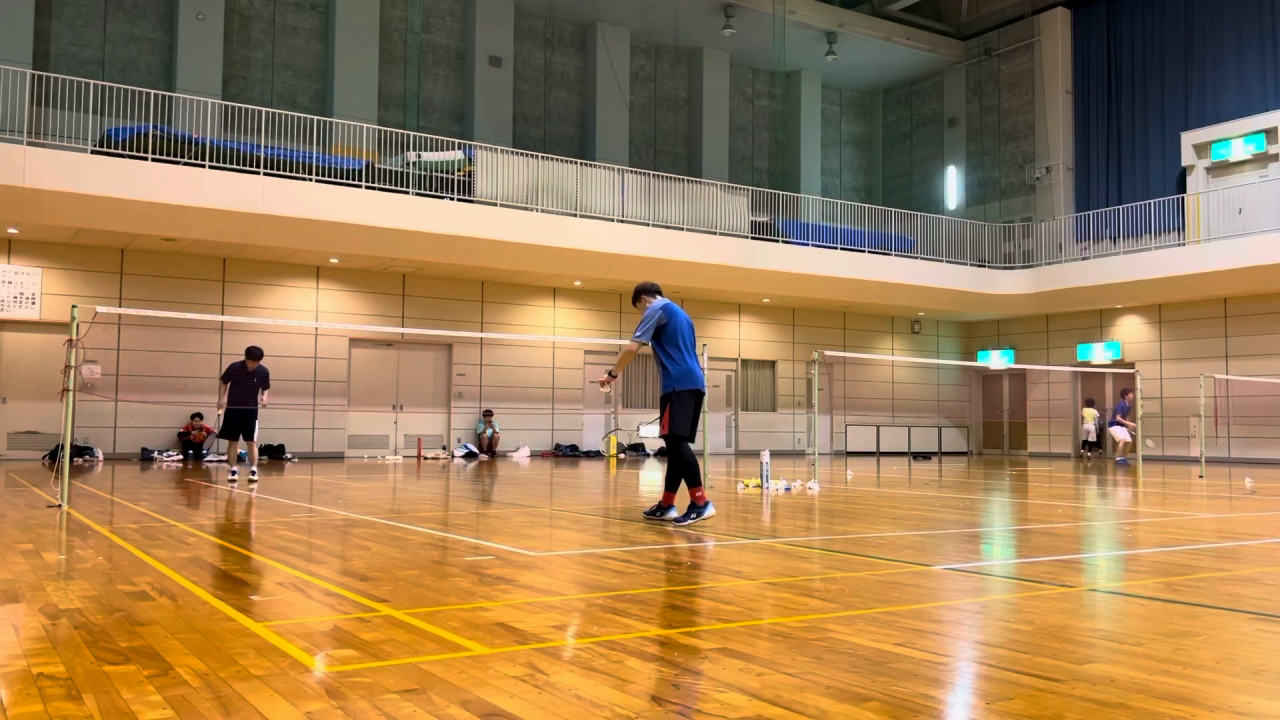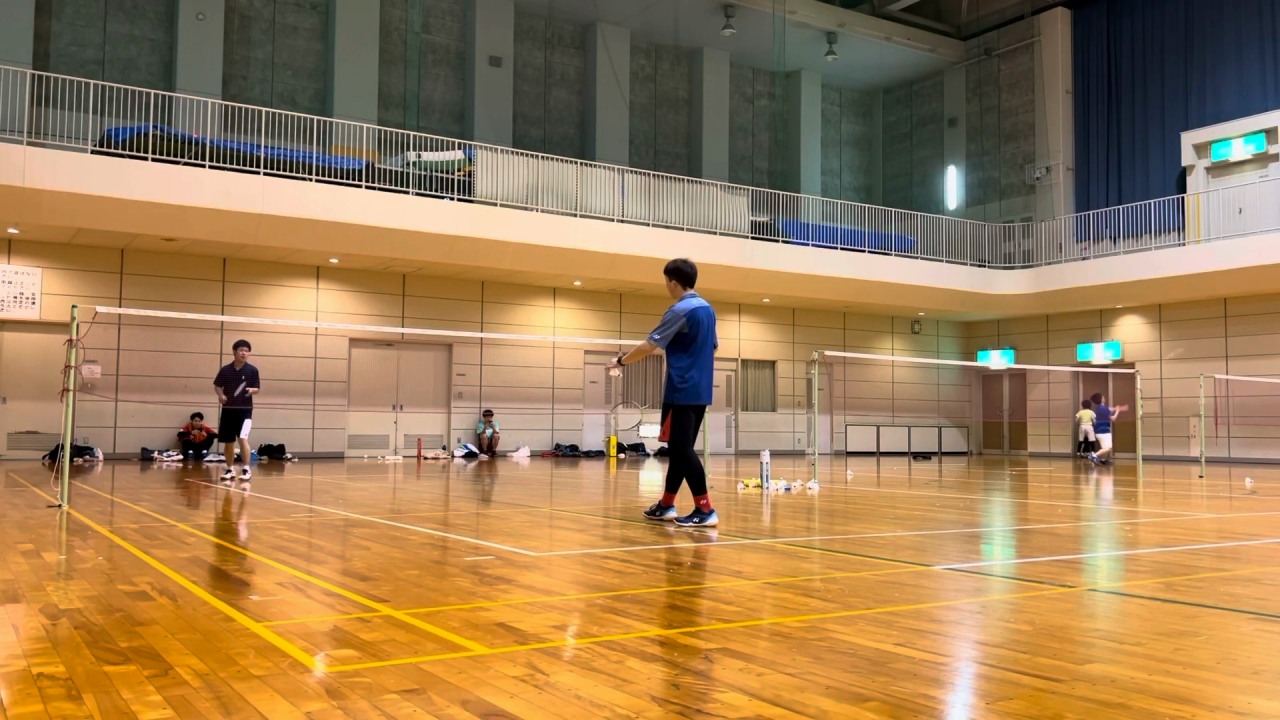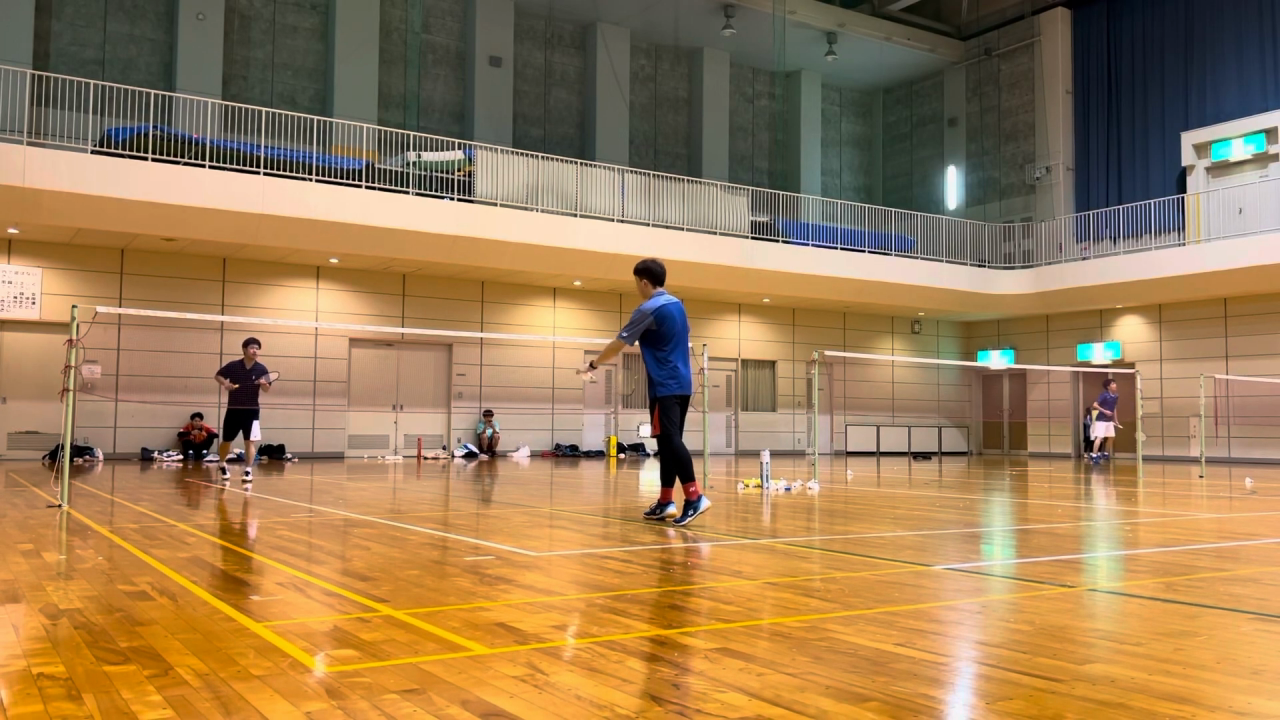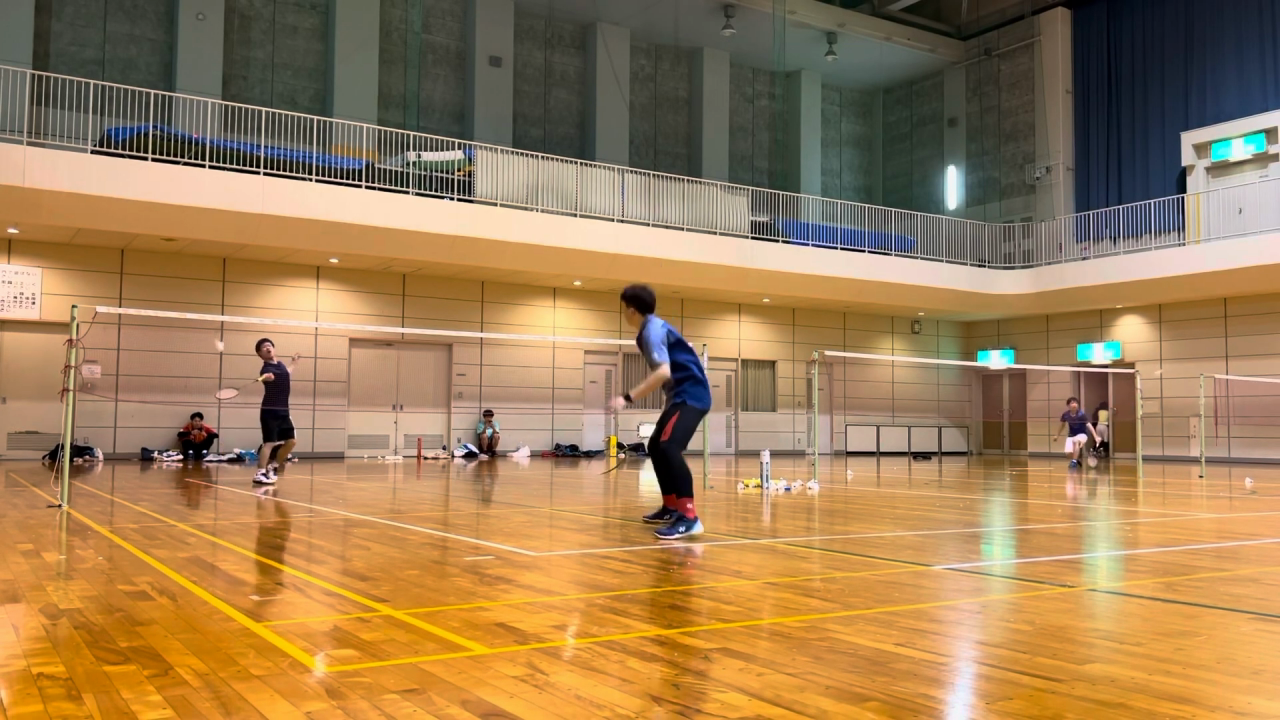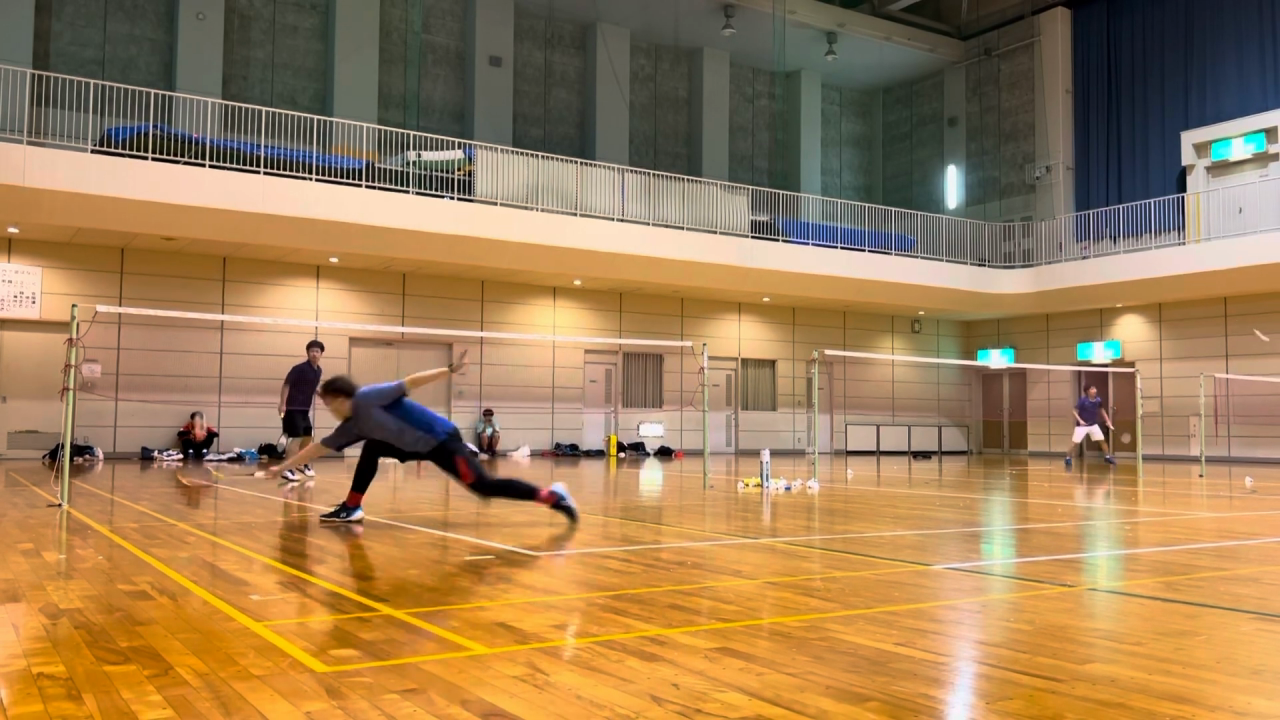
dt=1s
person 1, frame 1
left shoulder: (657, 309)
right shoulder: (681, 314)
left elbow: (633, 347)
left wrist: (612, 374)
left hip: (679, 384)
right hip: (693, 383)
left knee: (676, 442)
right knee: (676, 443)
left ankle: (700, 502)
right ankle: (667, 505)
person 1, frame 2
left shoulder: (680, 311)
right shoulder: (707, 309)
left elbow: (649, 346)
right elbow: (712, 348)
left wrist: (621, 361)
left hip: (682, 392)
right hip: (700, 390)
left knee: (682, 449)
right knee: (679, 448)
left ankle: (705, 510)
right ankle: (666, 505)
person 1, frame 3
left shoulder: (648, 309)
right shoulder: (677, 305)
left elbow: (618, 344)
left wrist: (593, 365)
left hip: (665, 385)
right hip: (681, 383)
left knee: (670, 440)
right knee: (667, 441)
left ankle: (695, 497)
right ankle: (666, 502)
person 1, frame 4
left shoulder: (653, 331)
right shoulder: (649, 331)
left elbow: (663, 373)
left wrist: (628, 398)
left hip: (691, 397)
right hip: (681, 397)
left knee: (667, 449)
right knee: (656, 447)
left ankle: (688, 517)
right ankle: (671, 507)
person 1, frame 5
left shoulder: (368, 398)
right shoulder: (352, 424)
left elbow: (408, 383)
right elbow: (321, 447)
left wrist: (448, 369)
right wrist: (284, 466)
left hip: (440, 439)
right hip: (417, 446)
left knee: (484, 485)
right knee: (371, 449)
left ankle: (553, 496)
right ankle: (351, 507)
